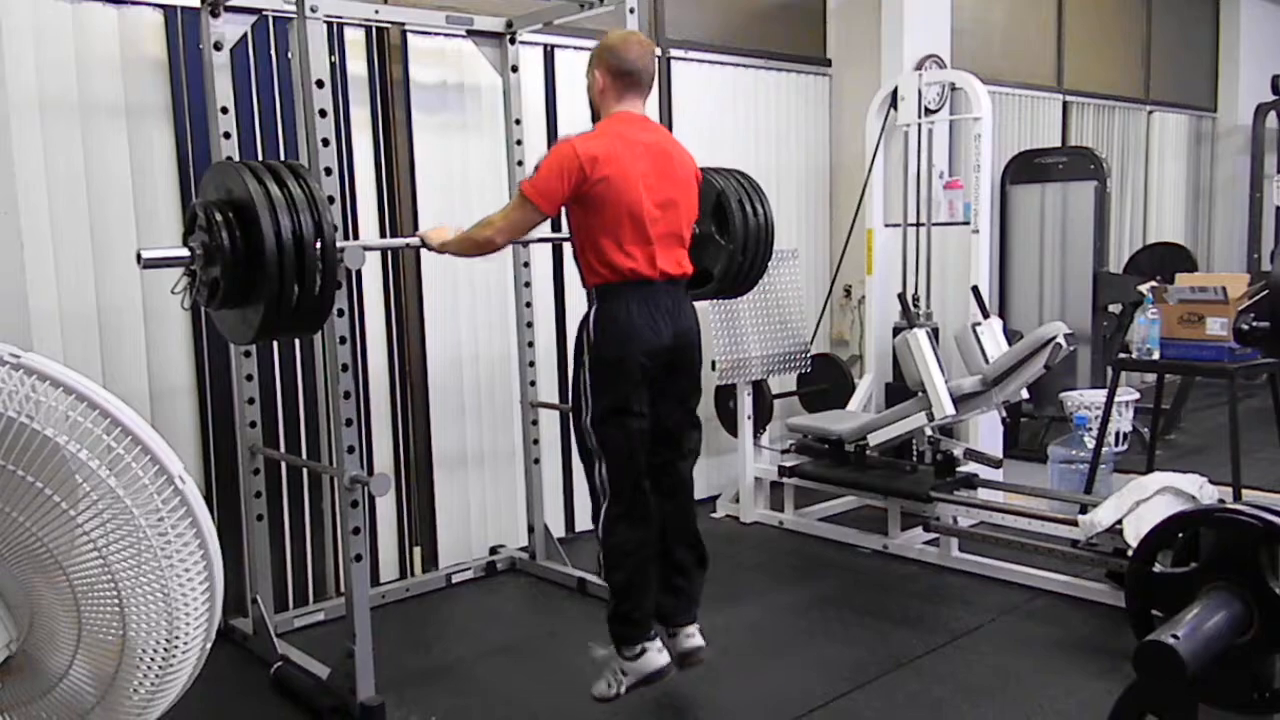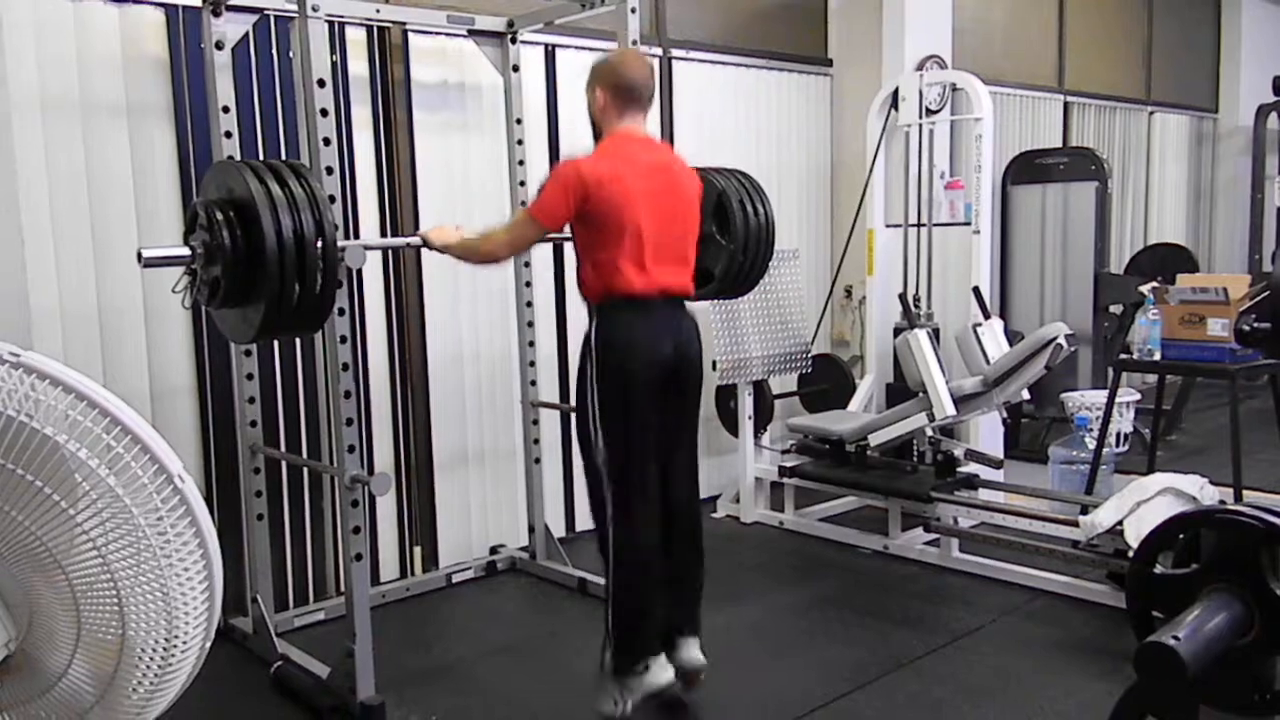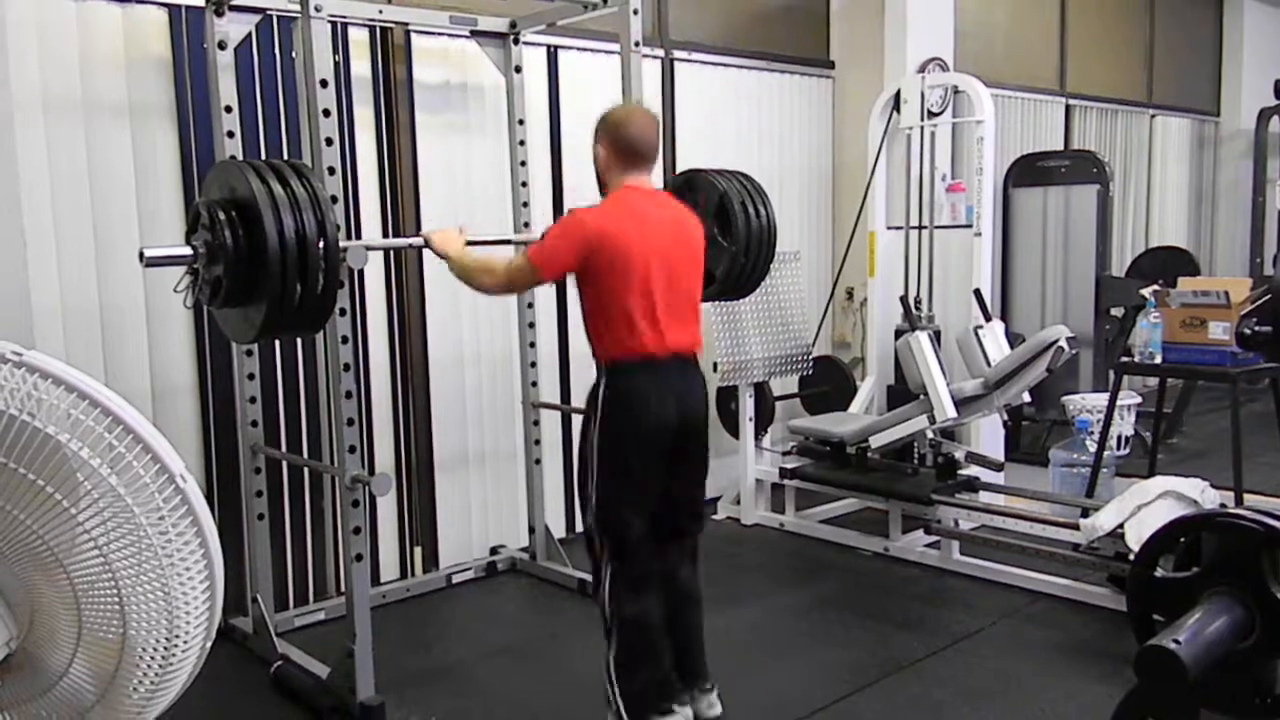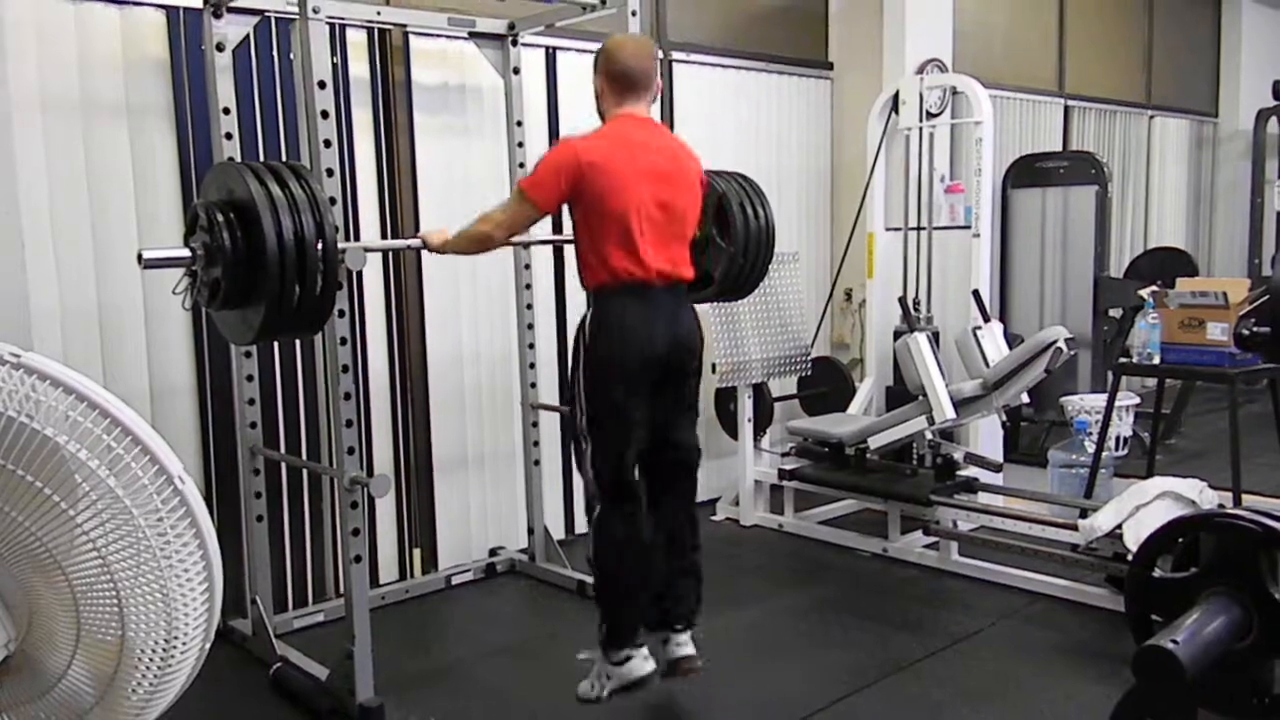
dt=0.3s
person 1, frame 1
left shoulder: (581, 153)
right shoulder: (680, 156)
left elbow: (501, 232)
left wrist: (446, 242)
left hip: (620, 321)
right hip: (679, 316)
left knee: (620, 485)
right knee: (672, 475)
left ankle: (636, 643)
right ankle: (681, 620)
person 1, frame 2
left shoulder: (585, 172)
right shoulder: (684, 172)
left elbow: (505, 245)
left wrist: (450, 243)
left hip: (623, 338)
right hip: (680, 333)
left knee: (625, 504)
right knee: (675, 494)
left ankle: (639, 662)
right ankle: (682, 637)
person 1, frame 3
left shoulder: (591, 226)
right shoulder: (689, 224)
left elbow: (503, 279)
left wrist: (451, 251)
left hip: (632, 394)
right hip: (688, 390)
left knee: (623, 555)
right knee: (674, 546)
person 1, frame 4
left shoulder: (580, 155)
right shoulder: (687, 160)
left elbow: (501, 227)
left wrist: (444, 243)
left hip: (619, 325)
right hip: (679, 320)
left knee: (616, 491)
right knee: (672, 481)
left ankle: (625, 647)
right ankle: (675, 626)
